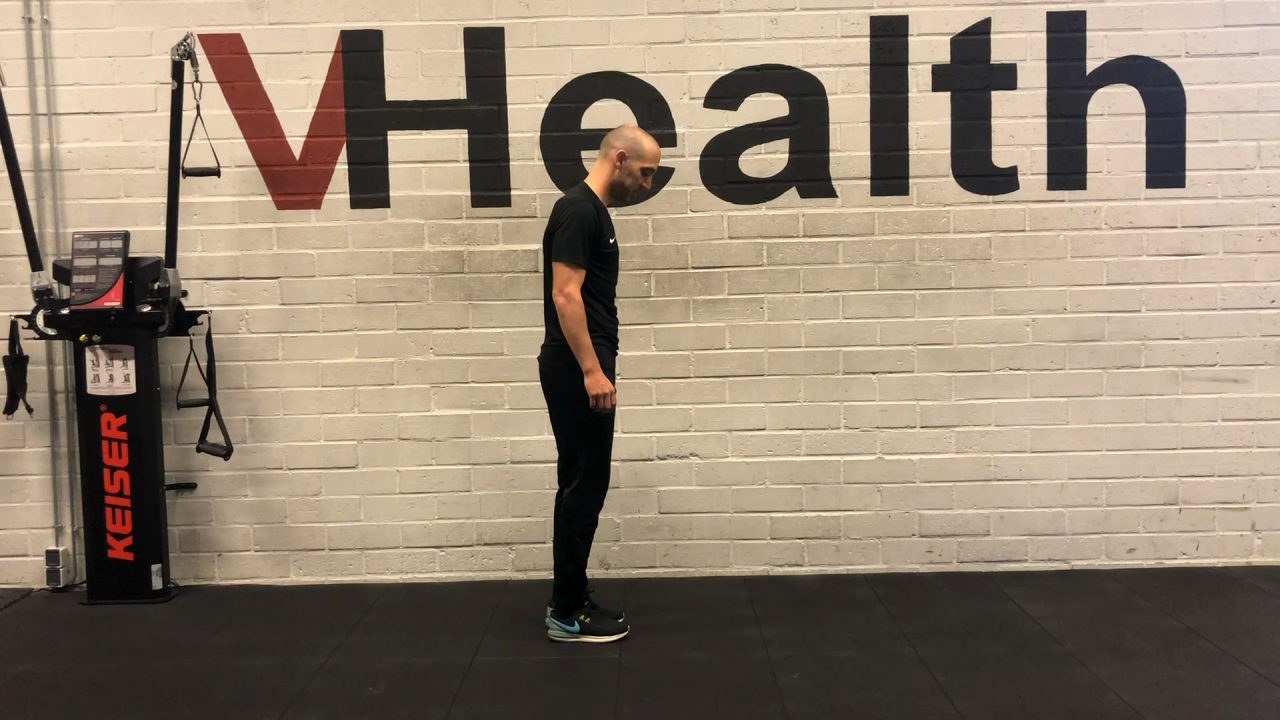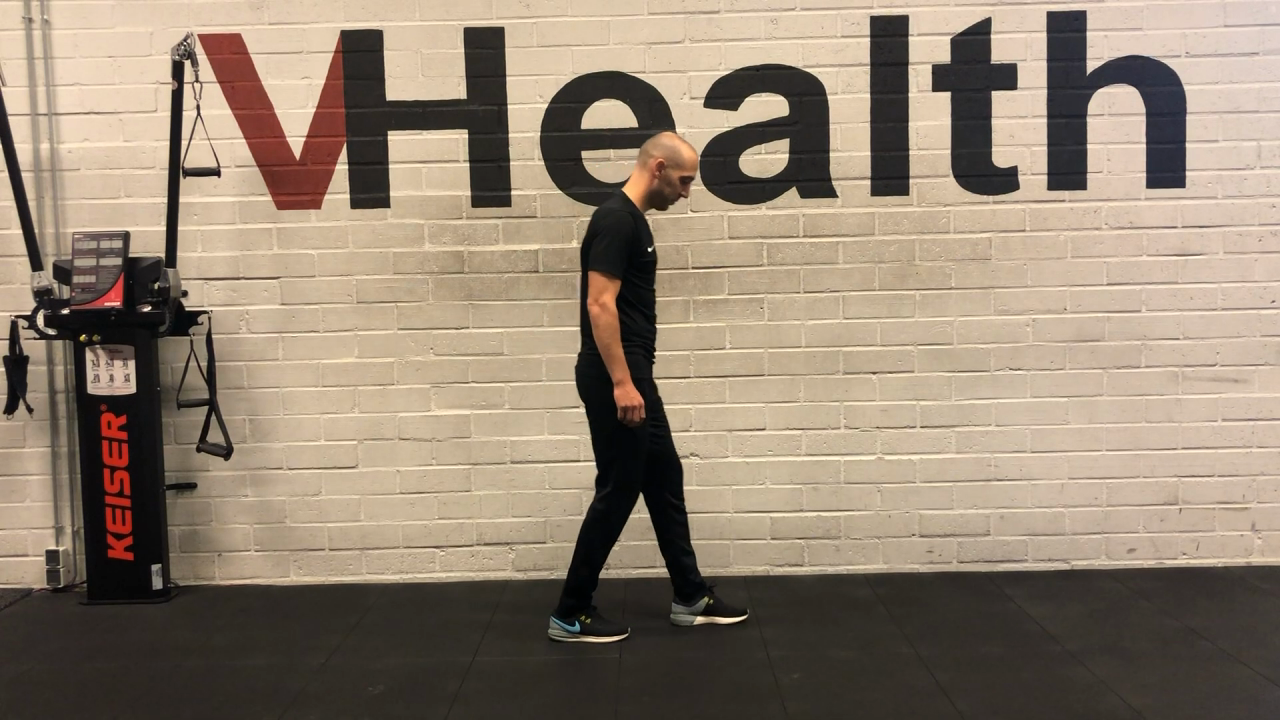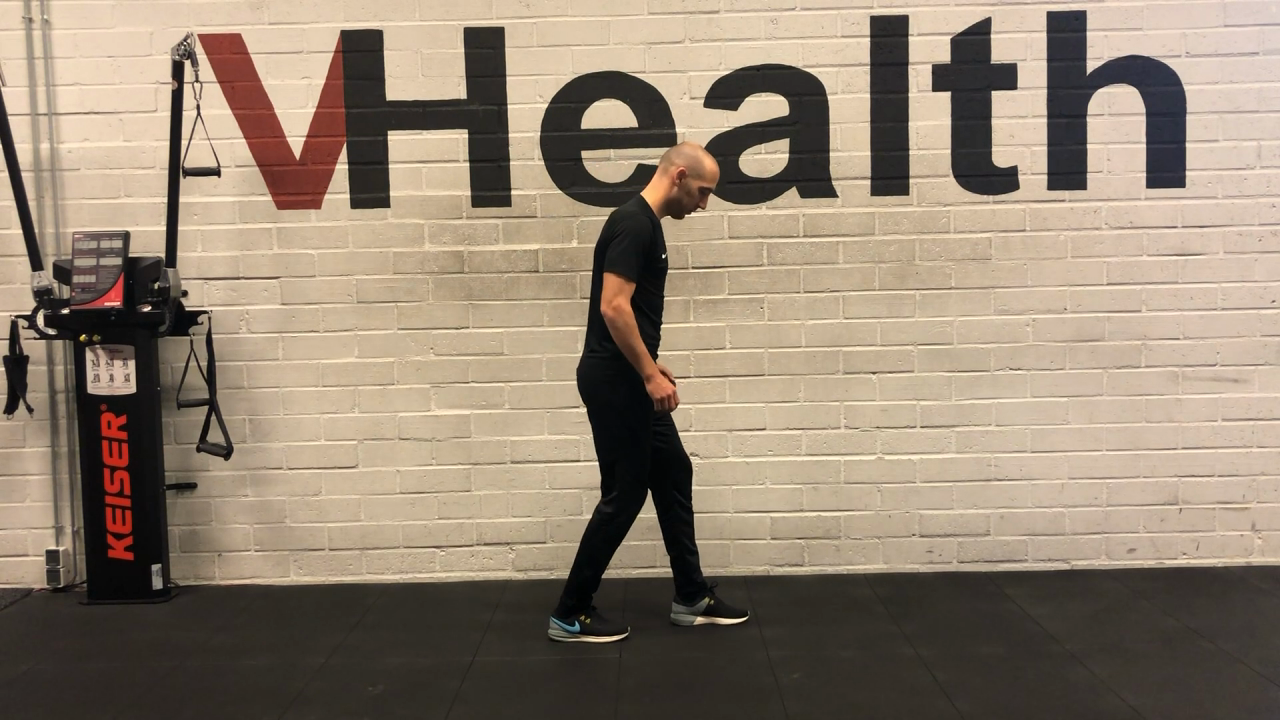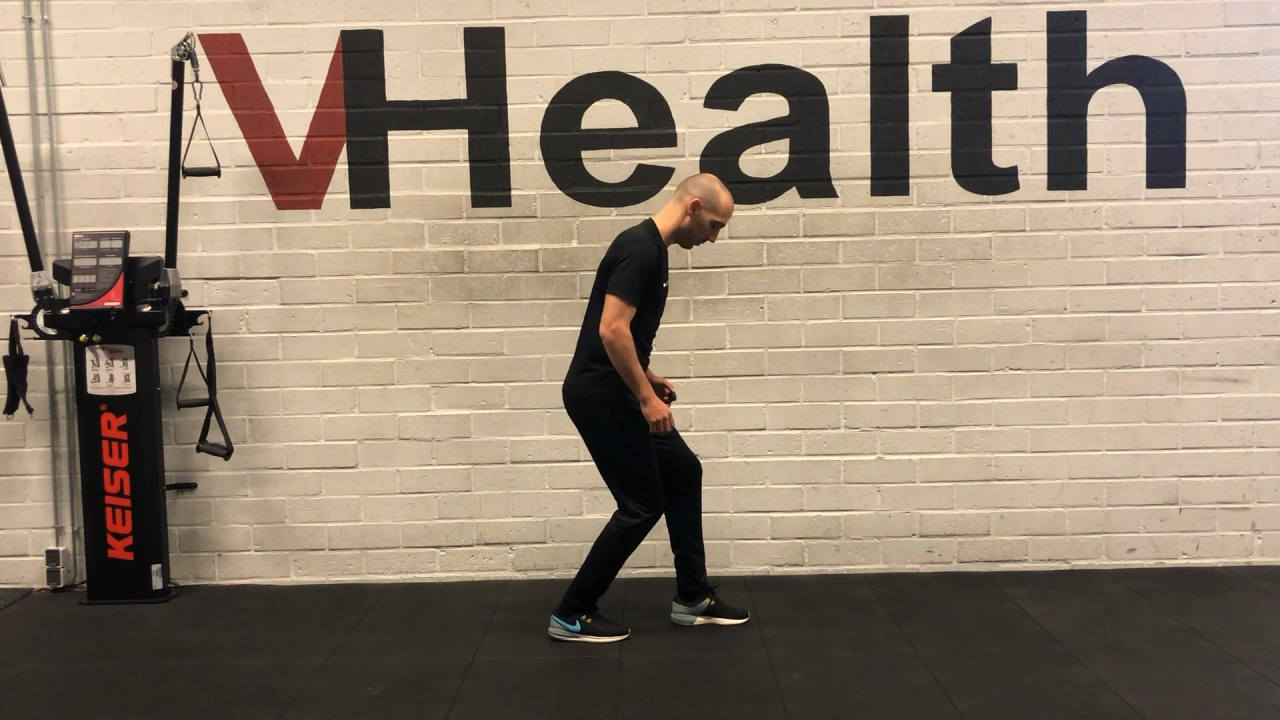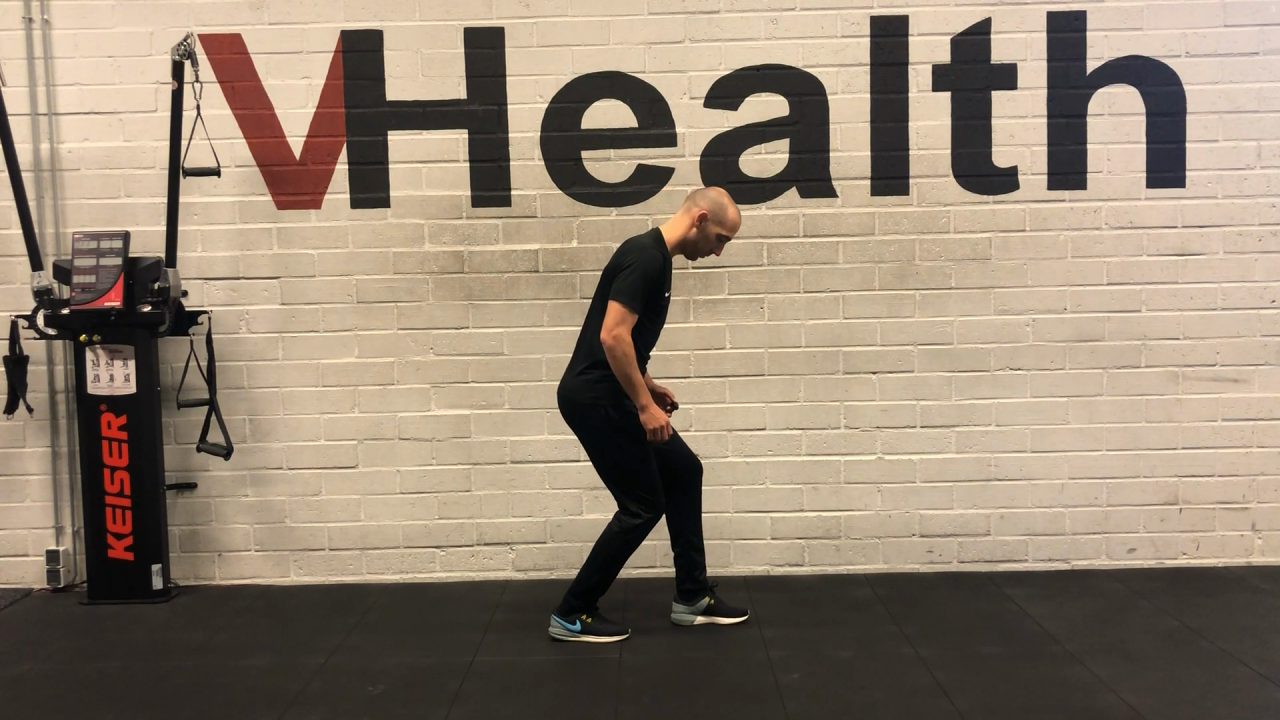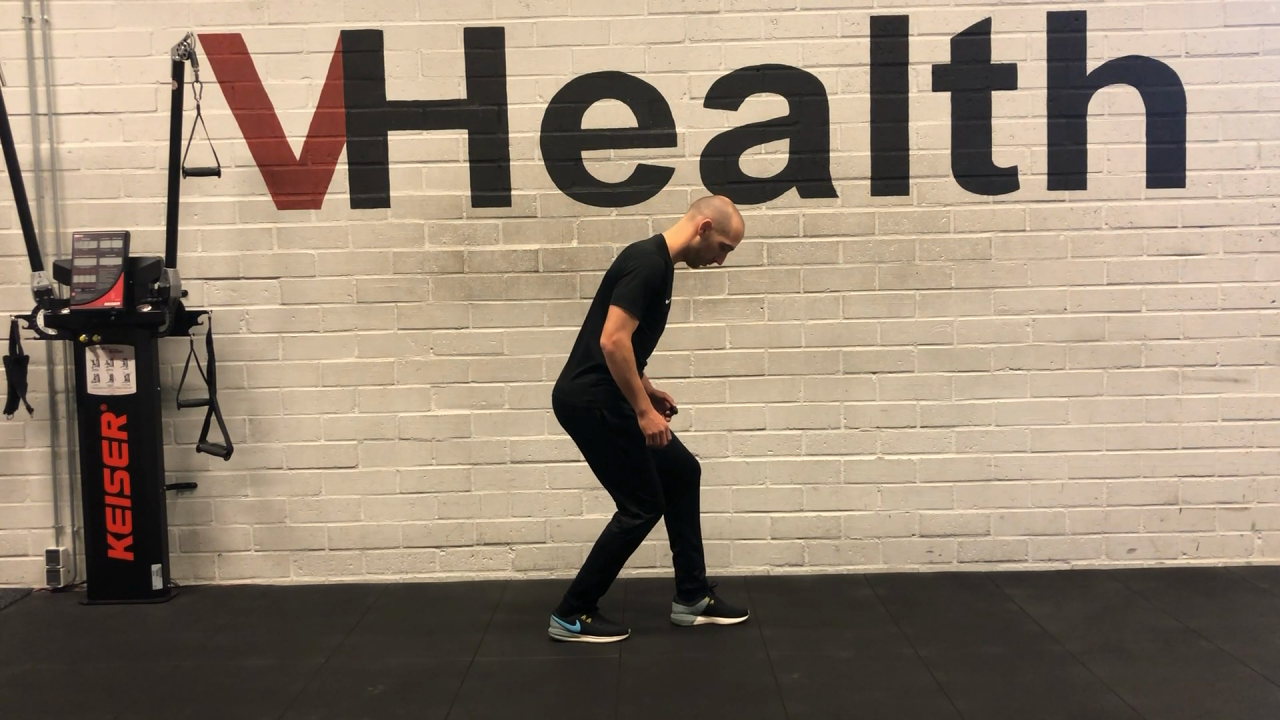
dt=0.7s
person 1, frame 1
left shoulder: (593, 211)
right shoulder: (578, 209)
right elbow: (565, 294)
right wrist: (592, 370)
left hip: (582, 366)
right hip: (574, 368)
left knee: (582, 482)
right knee: (585, 483)
left ankle: (571, 597)
right ankle: (567, 613)
person 1, frame 2
left shoulder: (632, 219)
right shoulder: (616, 220)
right elbow: (600, 304)
right wrist: (621, 382)
left hip: (632, 374)
right hip: (614, 377)
left knee: (665, 479)
right knee: (618, 489)
left ankle: (691, 597)
right ankle: (570, 613)
person 1, frame 3
left shoulder: (644, 223)
right shoulder: (633, 223)
right elbow: (614, 307)
left wrist: (650, 367)
right wrist: (650, 375)
left hip: (626, 378)
right hip: (614, 380)
left knee: (673, 476)
right knee: (625, 492)
left ankle: (691, 598)
right ankle: (570, 614)
person 1, frame 4
left shoulder: (650, 247)
right shoulder: (640, 249)
right elbow: (611, 330)
left wrist: (646, 380)
right wrist: (646, 398)
left hip: (614, 390)
right hip: (599, 394)
left knee: (683, 473)
right knee: (642, 504)
left ankle: (693, 598)
right ankle: (572, 613)
person 1, frame 5
left shoulder: (655, 256)
right shoulder: (645, 256)
right elbow: (613, 336)
left wrist: (648, 386)
right wrist: (645, 405)
left hip: (610, 394)
right hip: (595, 398)
left knee: (683, 472)
right knee: (642, 505)
left ankle: (692, 597)
right ankle: (572, 614)
person 1, frame 6
left shoulder: (656, 262)
right shoulder: (647, 263)
right elbow: (613, 341)
left wrist: (645, 391)
right wrist: (643, 411)
left hip: (605, 396)
right hip: (591, 400)
left knee: (681, 473)
right knee: (642, 506)
left ankle: (692, 597)
right ankle: (572, 614)
